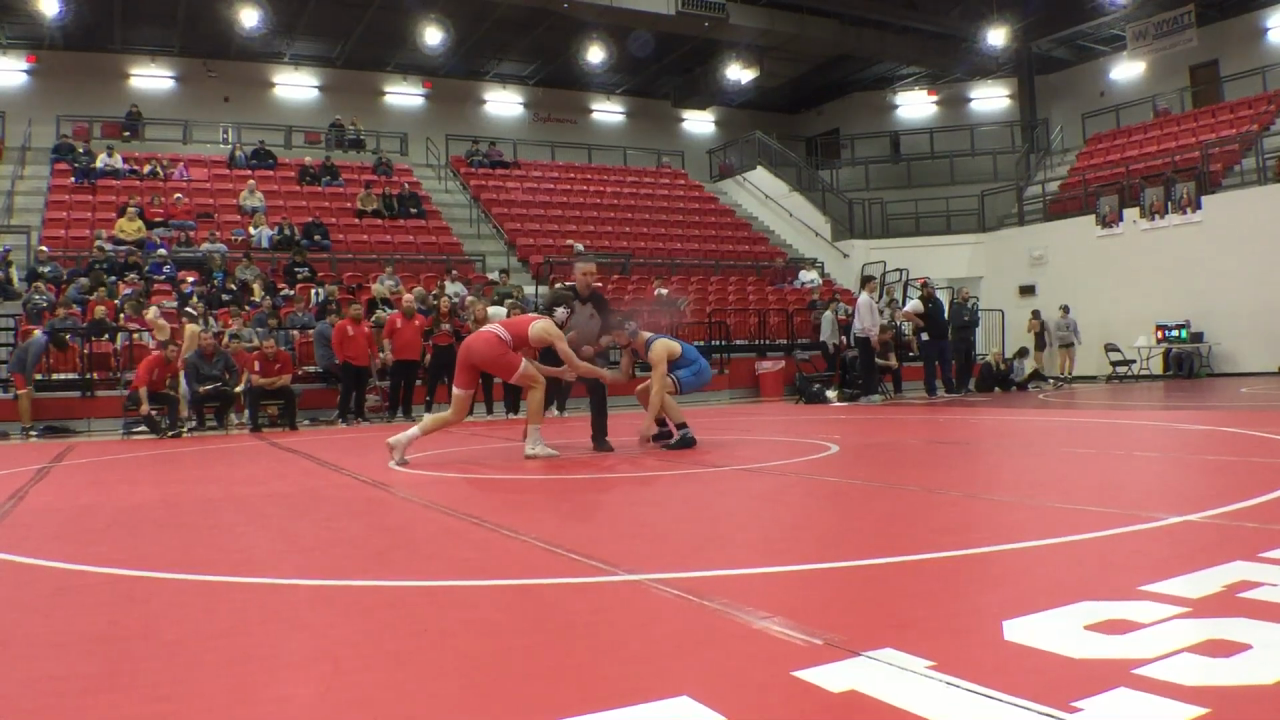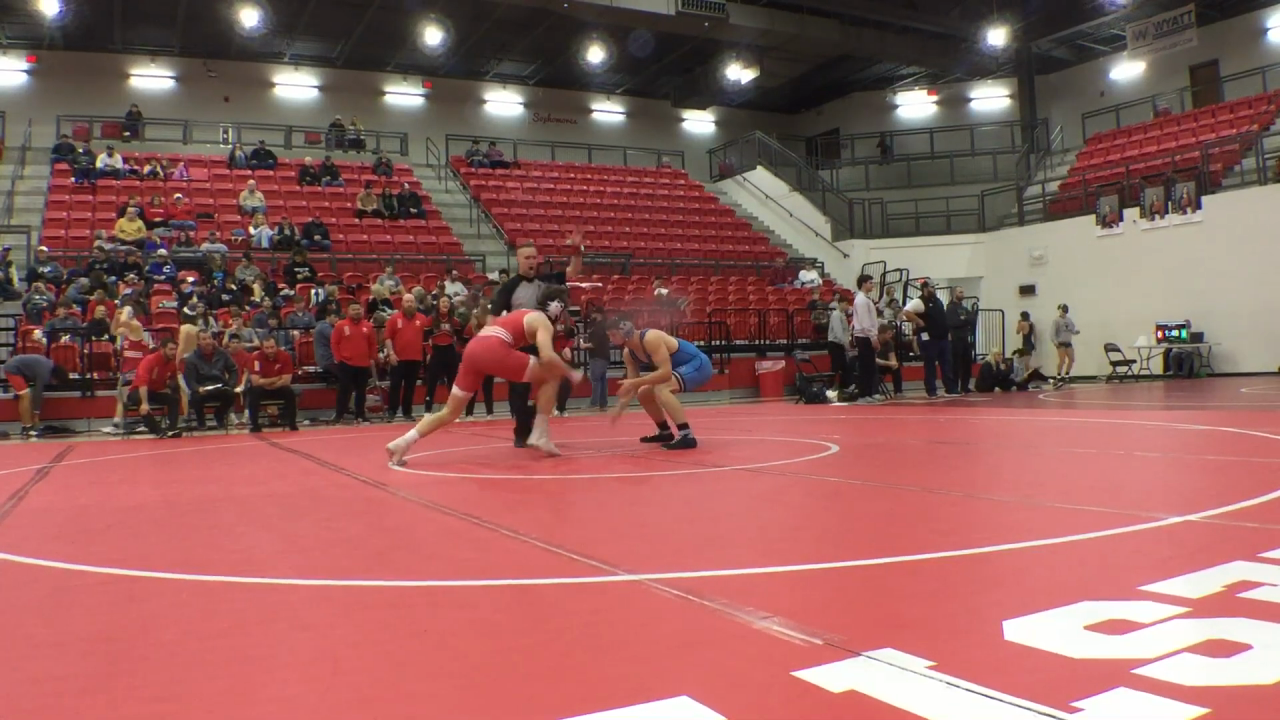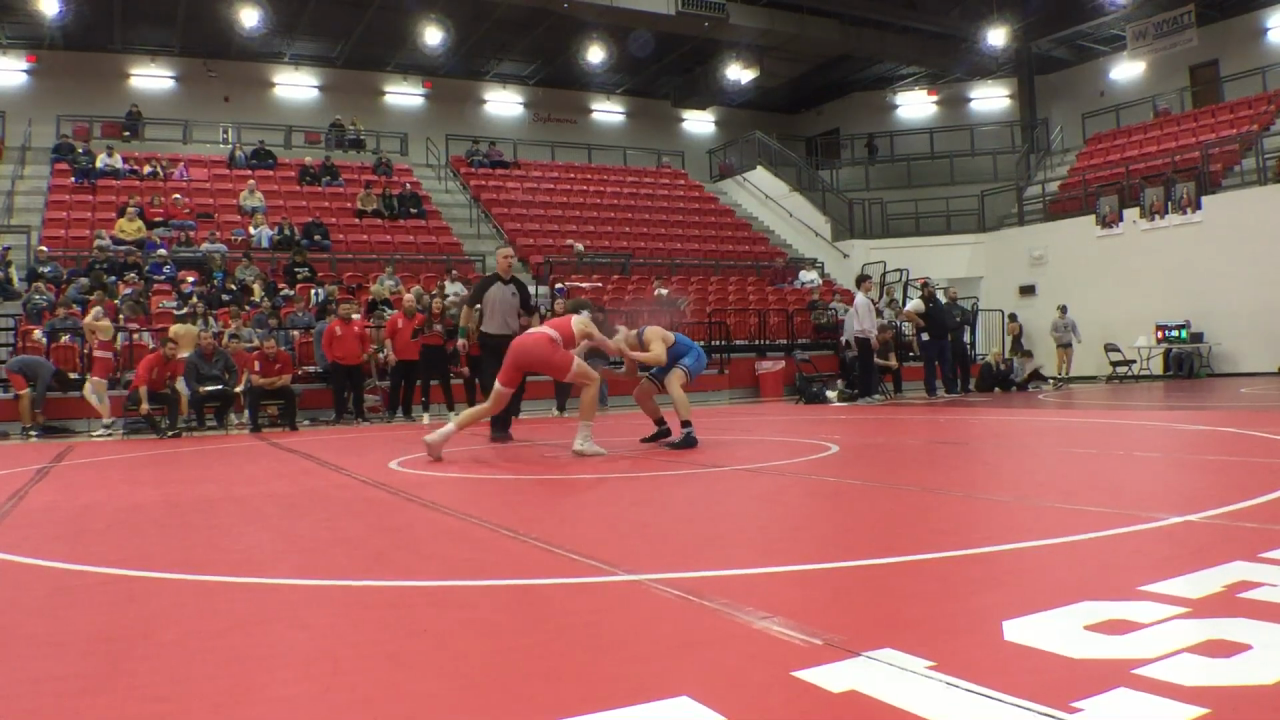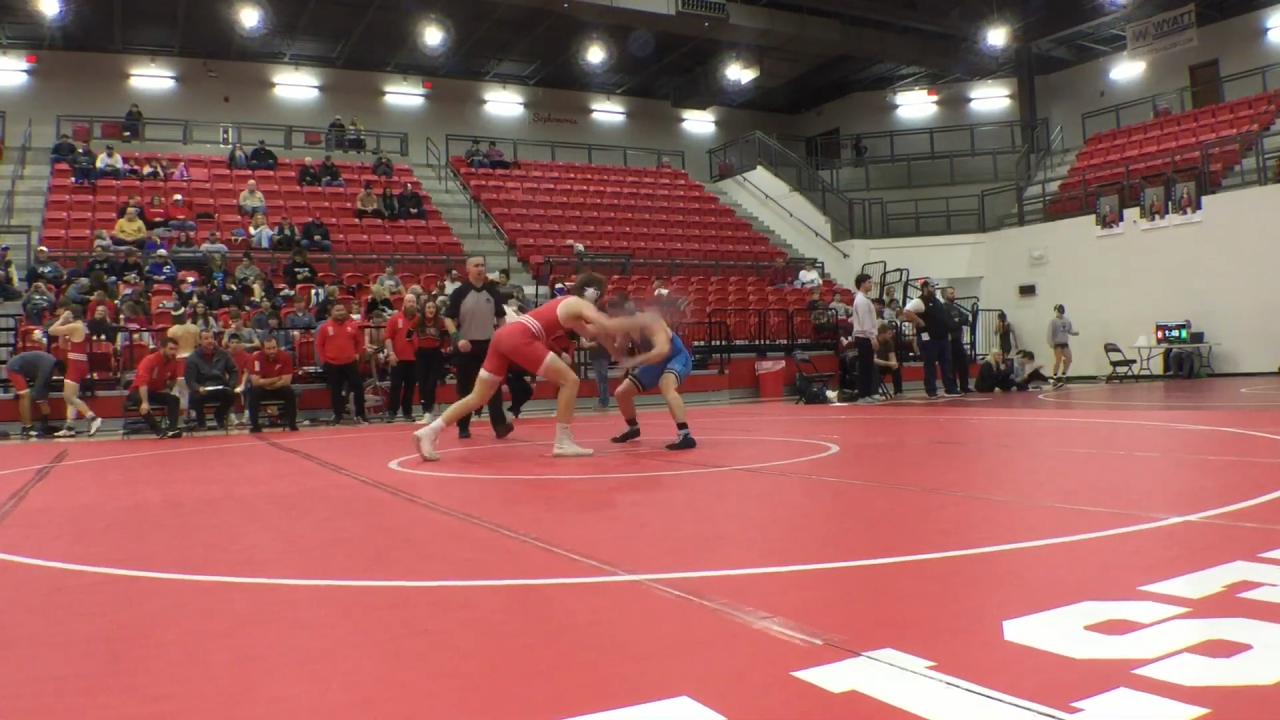
dt=0.4s
person 1, frame 1
left shoulder: (532, 320)
right shoulder: (553, 330)
left elbow: (522, 362)
right elbow: (578, 366)
left wrist: (557, 372)
right wrist: (602, 373)
left hip: (470, 344)
right hip: (489, 346)
left knee: (455, 415)
right knee: (537, 384)
left ankle: (402, 440)
right ankle: (533, 445)
person 1, frame 2
left shoulder: (523, 314)
right shoulder: (544, 323)
right elbow: (548, 357)
right wrist: (571, 373)
left hip: (474, 348)
right hip: (493, 351)
left knee: (450, 413)
right knee: (552, 376)
left ankle: (401, 444)
right ankle: (540, 436)
person 1, frame 3
left shoulder: (557, 322)
right shoulder: (585, 324)
right elbow: (612, 348)
left wrist: (583, 346)
left hip: (518, 344)
right hip: (540, 348)
left knee: (492, 406)
right knee: (592, 380)
left ankle: (439, 436)
right ankle: (584, 441)
person 1, frame 4
left shoulder: (566, 302)
right shoulder: (581, 304)
left elbow: (588, 330)
right elbow: (607, 325)
right wrist: (629, 325)
left hip: (503, 335)
right hip: (520, 338)
left knee: (478, 397)
right knee: (570, 381)
left ankle: (429, 432)
right ankle: (563, 443)
person 2, frame 1
left shoulder: (600, 301)
left wrist: (594, 348)
left hip: (585, 352)
right hip: (555, 353)
left knee: (598, 389)
right knee: (546, 394)
left ankle: (600, 438)
person 2, frame 2
left shoulder: (546, 281)
right shoulder: (509, 287)
left elbow: (573, 273)
right elbow: (493, 316)
left wrist: (576, 249)
right knee: (519, 390)
left ankle: (529, 427)
right ankle: (522, 433)
person 2, frame 3
left shoulder: (520, 286)
right shoulder: (485, 283)
left elbow: (532, 313)
right elbow: (468, 307)
right wrist: (462, 334)
left hip: (511, 340)
right hip: (488, 340)
left knee: (514, 385)
right knee: (489, 383)
left ankle: (502, 427)
right ankle: (497, 426)
person 2, frame 4
left shoulder: (492, 292)
right shoulder: (459, 292)
left elbow: (501, 317)
right elbow: (448, 318)
right wrist: (457, 338)
left hip: (488, 344)
right hip: (467, 346)
right knee: (465, 387)
left ankle: (500, 424)
right ankle: (463, 426)
